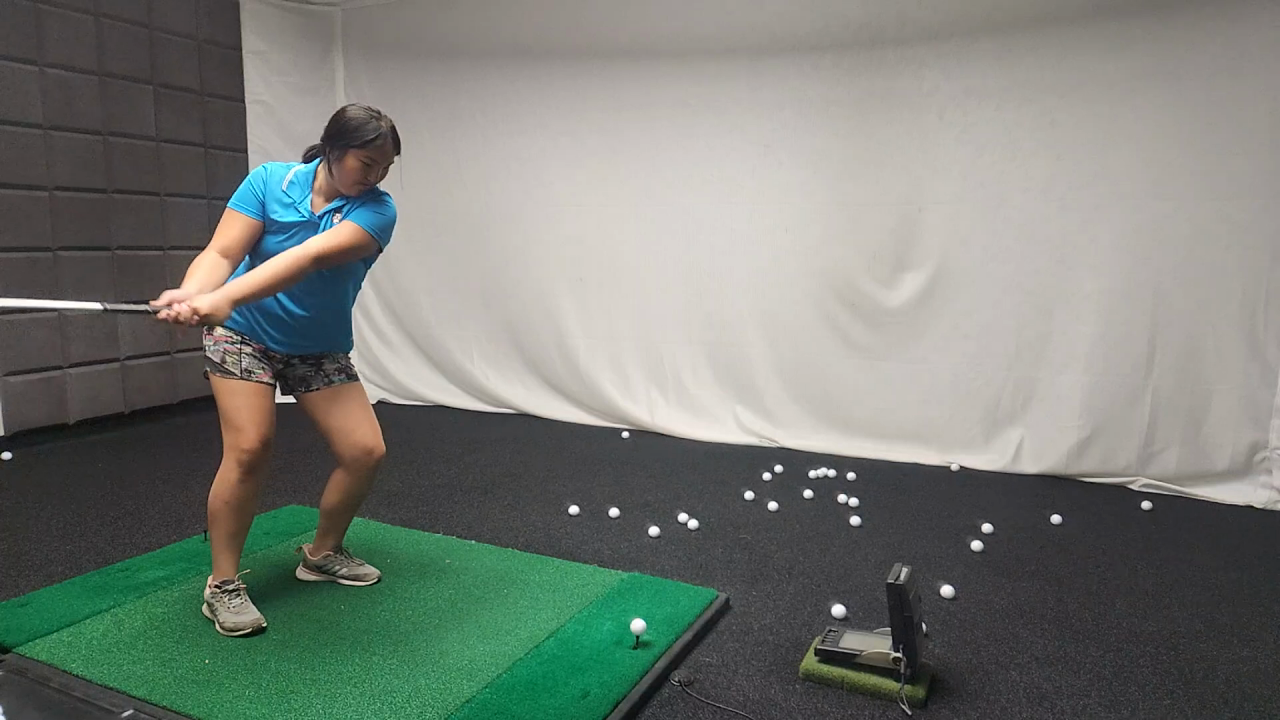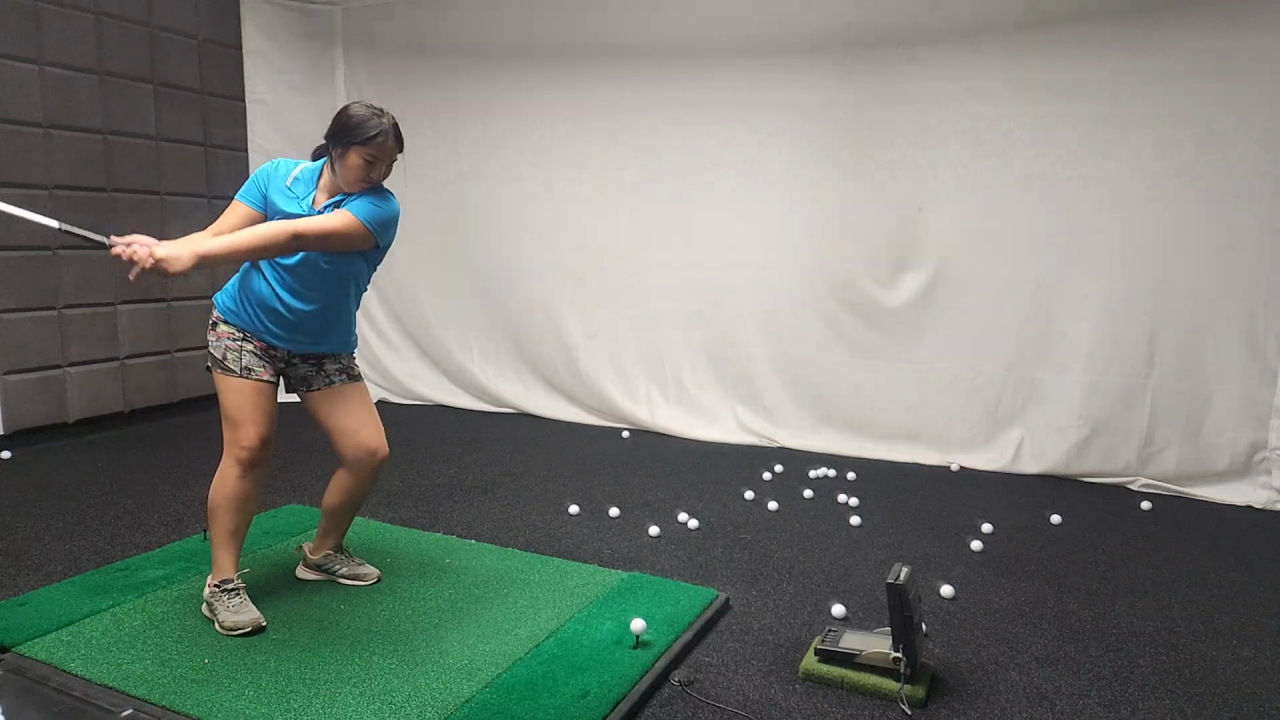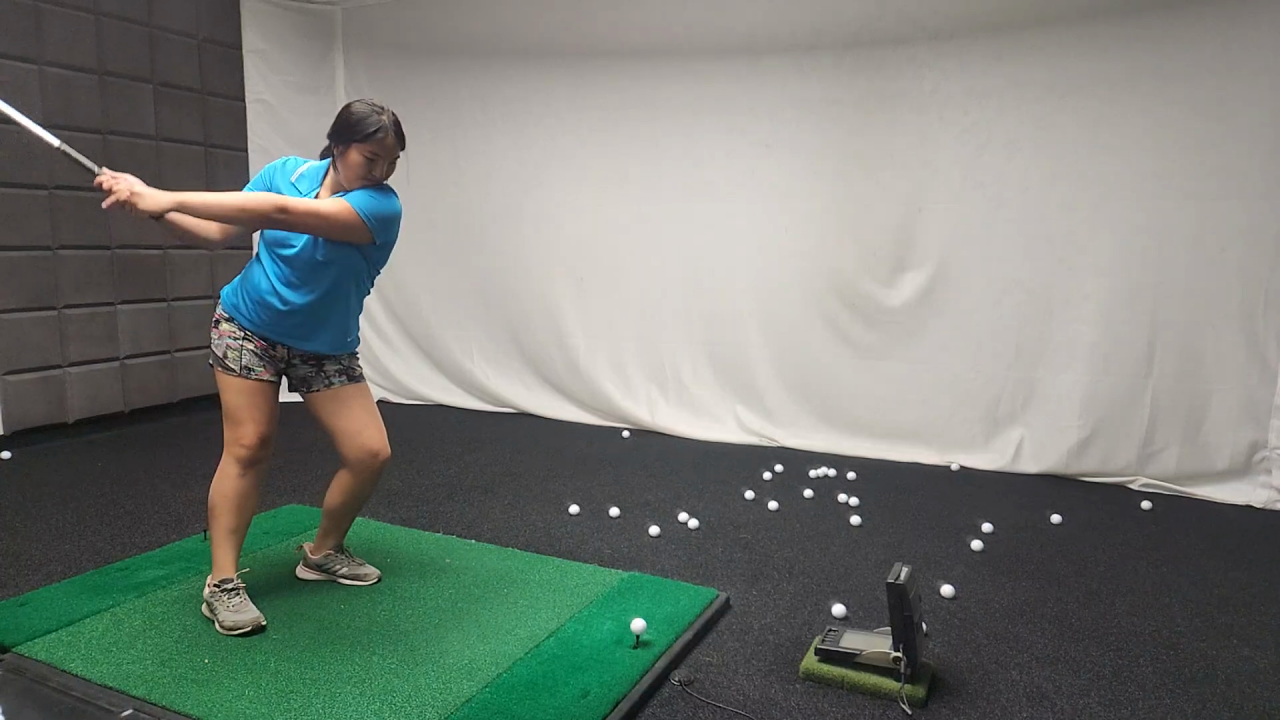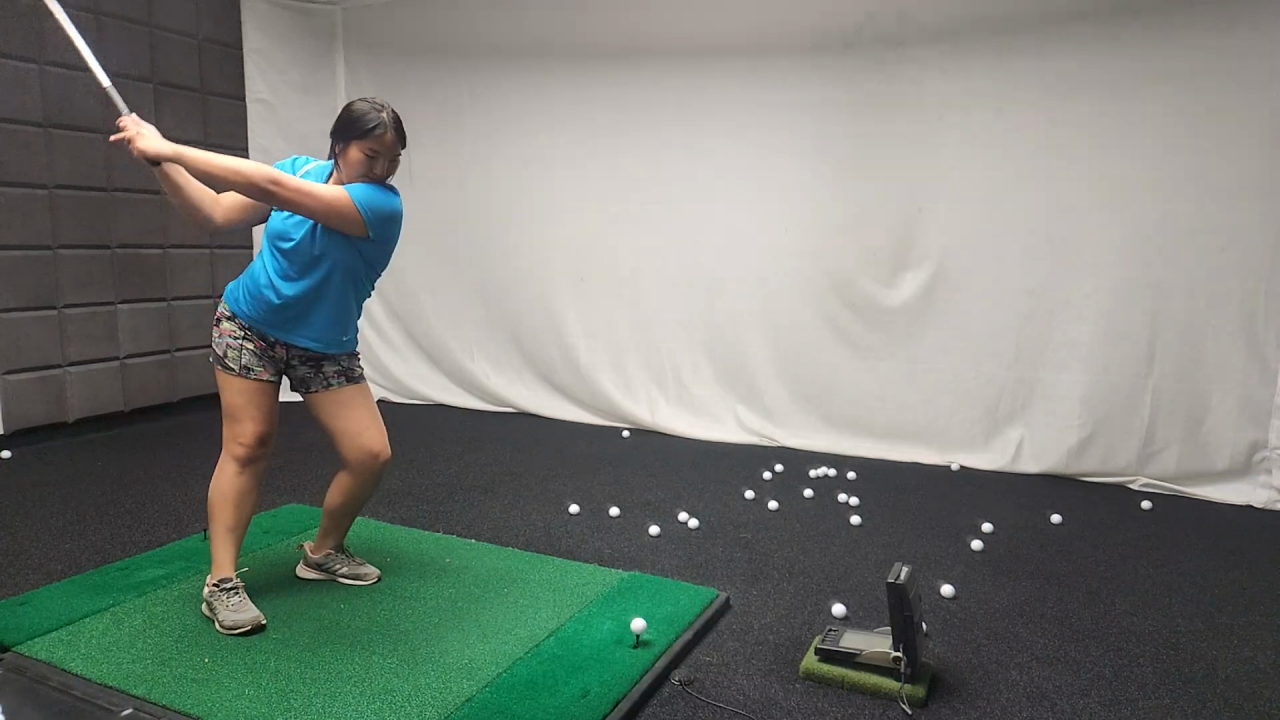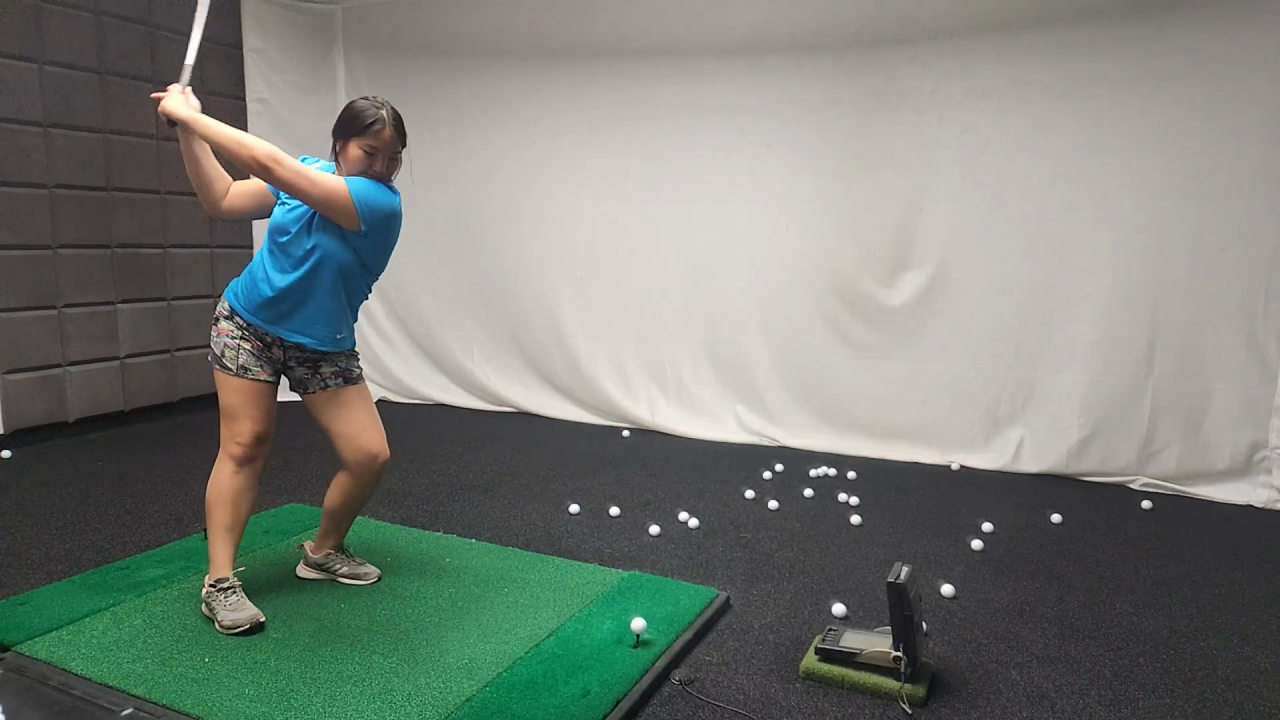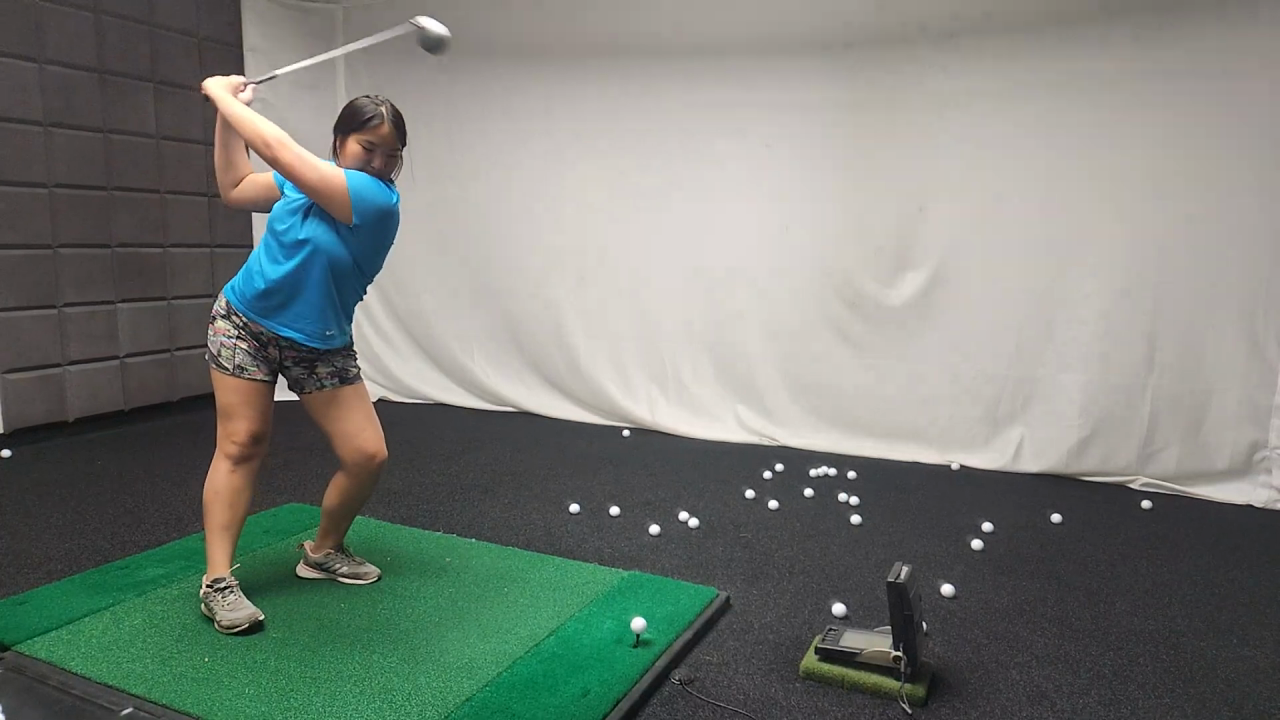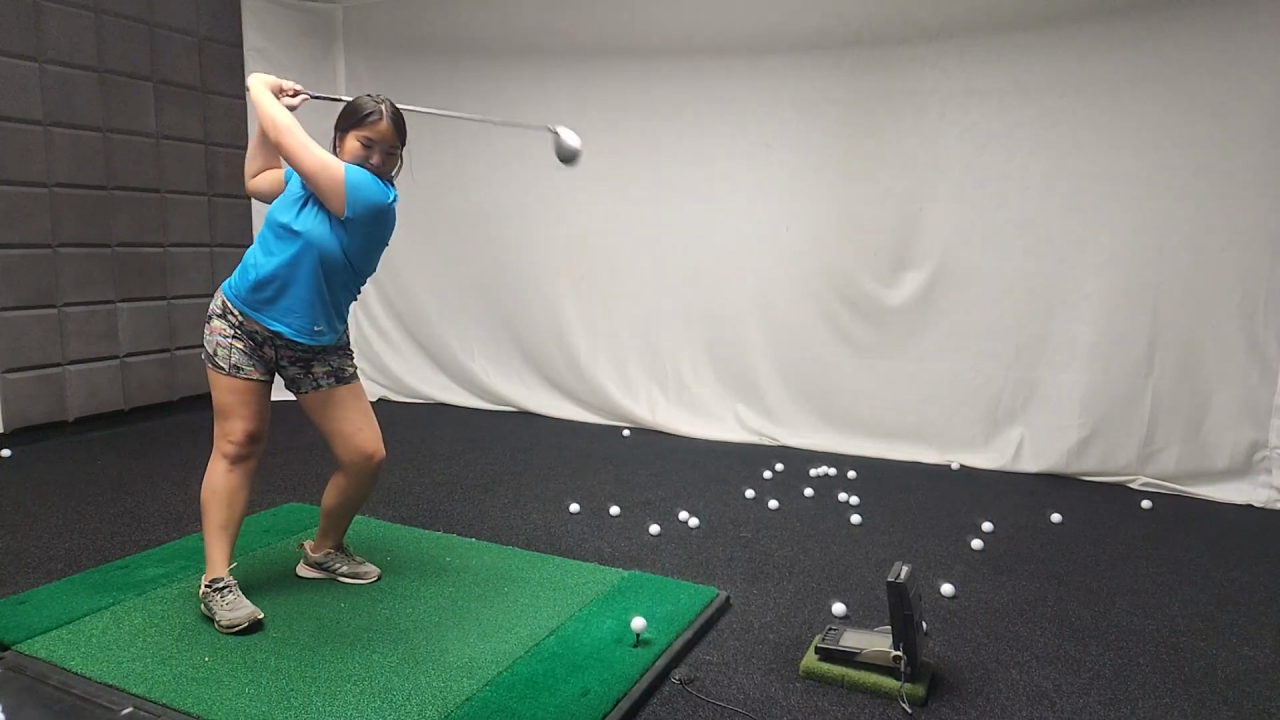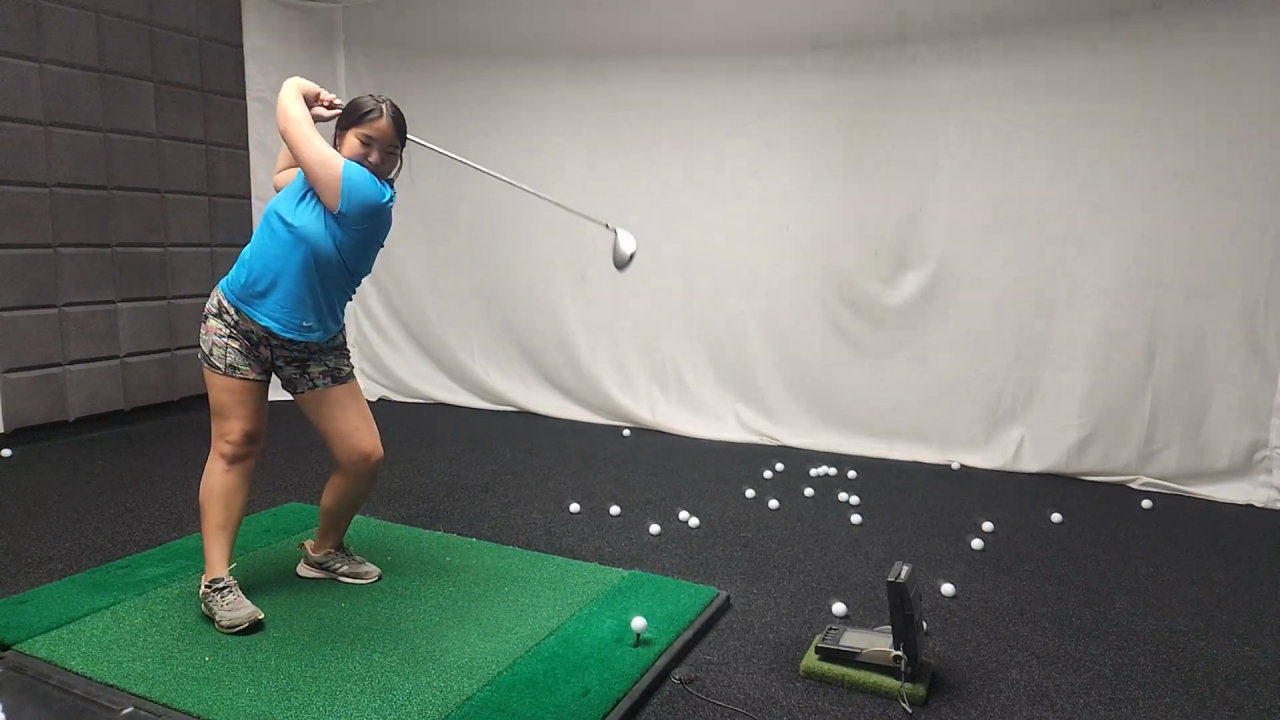
dt=0.5s
person 1, frame 1
left shoulder: (378, 211)
right shoulder: (269, 180)
left elbow: (310, 258)
right elbow: (222, 252)
left wrist: (223, 298)
right wrist: (190, 292)
left hip: (321, 349)
right hip: (244, 333)
left knee: (365, 451)
right knee: (248, 449)
left ankle: (322, 553)
right ankle: (222, 584)
person 1, frame 2
left shoulder: (380, 208)
right shoulder: (277, 175)
left elbow: (294, 236)
right elbow: (217, 235)
left wrist: (192, 255)
right wrist: (160, 249)
left hip: (324, 347)
right hip: (246, 328)
left knee: (369, 452)
right knee: (248, 447)
left ankle: (322, 552)
right ankle: (222, 582)
person 1, frame 3
left shoulder: (382, 207)
right shoulder: (288, 170)
left elbow: (278, 211)
right elbow: (216, 230)
left wrist: (166, 198)
right wrist: (153, 204)
left hip: (326, 346)
right hip: (248, 326)
left knee: (370, 453)
right knee: (248, 447)
left ankle: (323, 552)
right ankle: (222, 583)
person 1, frame 4
left shoulder: (383, 205)
right shoulder: (300, 168)
left elbow: (272, 187)
right elbow: (219, 214)
left wrist: (168, 148)
right wrist: (160, 160)
left hip: (326, 346)
right hip: (248, 325)
left knee: (371, 454)
right knee: (247, 446)
left ankle: (323, 551)
right ankle: (221, 582)
person 1, frame 5
left shoulder: (382, 204)
right shoulder: (307, 172)
left elbow: (270, 162)
right elbow: (221, 200)
left wrist: (188, 113)
right wrist: (188, 130)
left hip: (324, 347)
right hip: (247, 324)
left knee: (369, 455)
right knee: (245, 445)
left ankle: (323, 551)
right ankle: (219, 581)
person 1, frame 6
left shoulder: (380, 202)
right shoulder: (307, 175)
left elbow: (276, 147)
right elbow: (234, 189)
left wrist: (223, 96)
right wrist: (225, 109)
left hip: (321, 345)
right hip: (245, 321)
left knee: (367, 455)
right knee: (241, 445)
left ankle: (323, 551)
right ankle: (217, 581)
person 1, frame 7
left shoulder: (374, 199)
right shoulder: (310, 174)
left elbow: (282, 131)
right elbow: (256, 180)
left wrist: (260, 88)
right wrist: (272, 102)
left hip: (317, 343)
right hip: (241, 320)
left knee: (365, 455)
right knee: (238, 443)
left ankle: (323, 551)
right ankle: (216, 580)
person 1, frame 8
left shoulder: (370, 197)
right shoulder: (319, 175)
left elbow: (291, 118)
right elbow: (282, 175)
left wrist: (295, 92)
right wrist: (314, 108)
left hip: (313, 342)
right hip: (237, 318)
left knee: (364, 455)
right knee: (236, 443)
left ankle: (323, 551)
right ankle: (216, 580)
